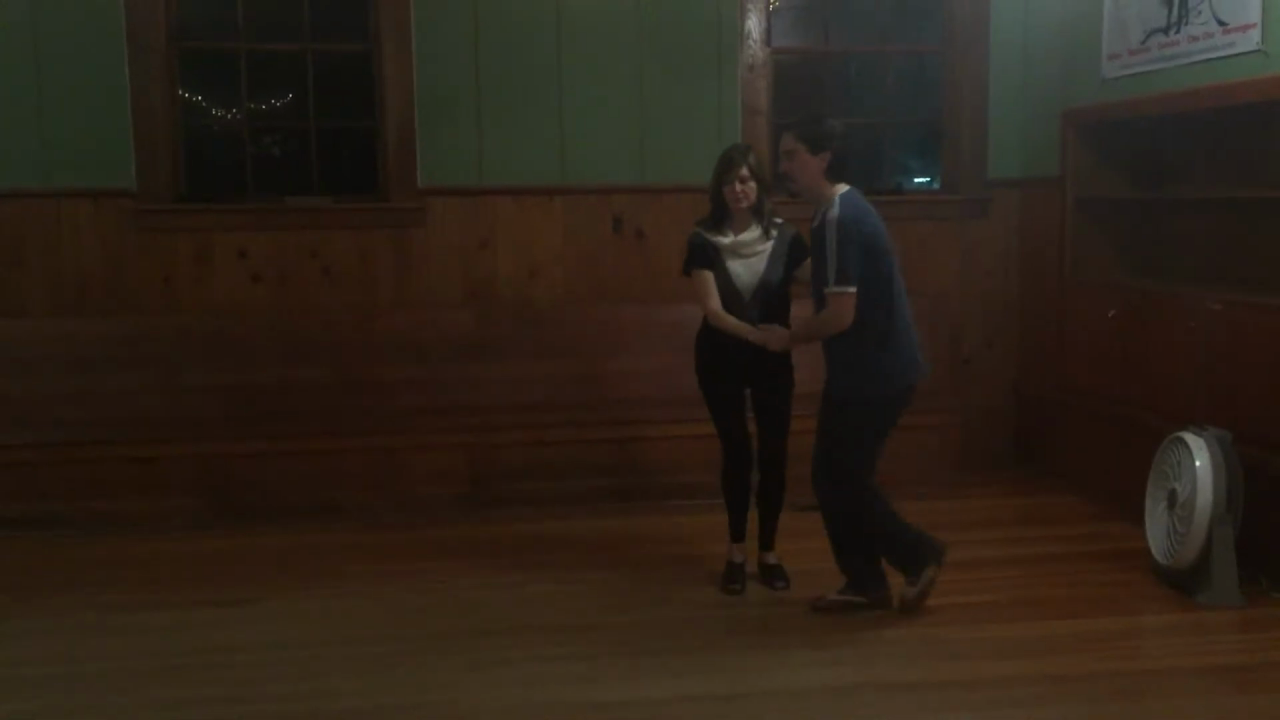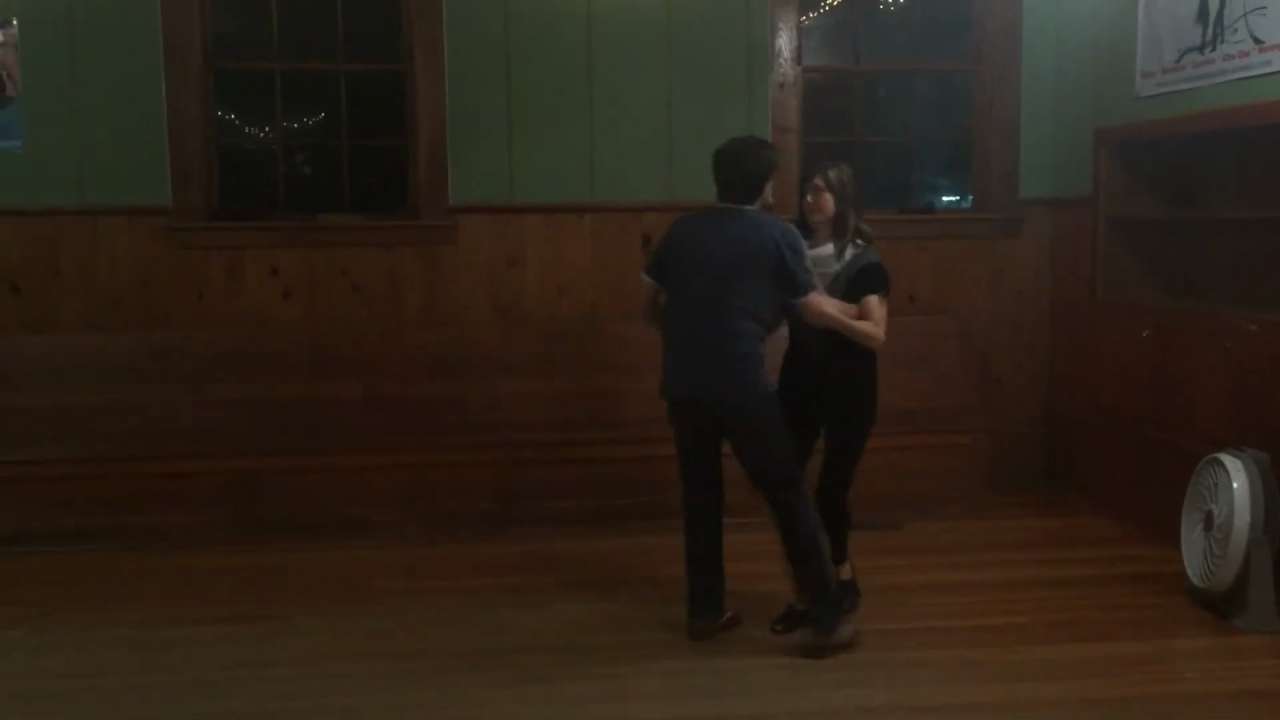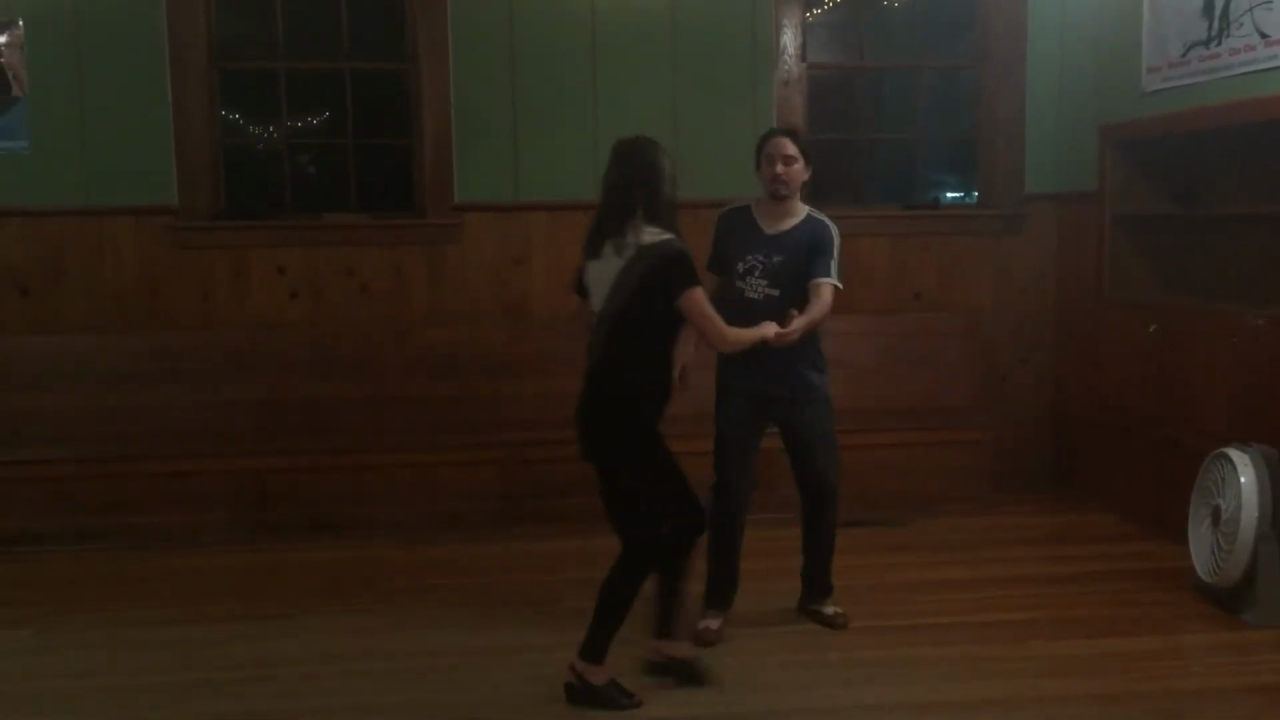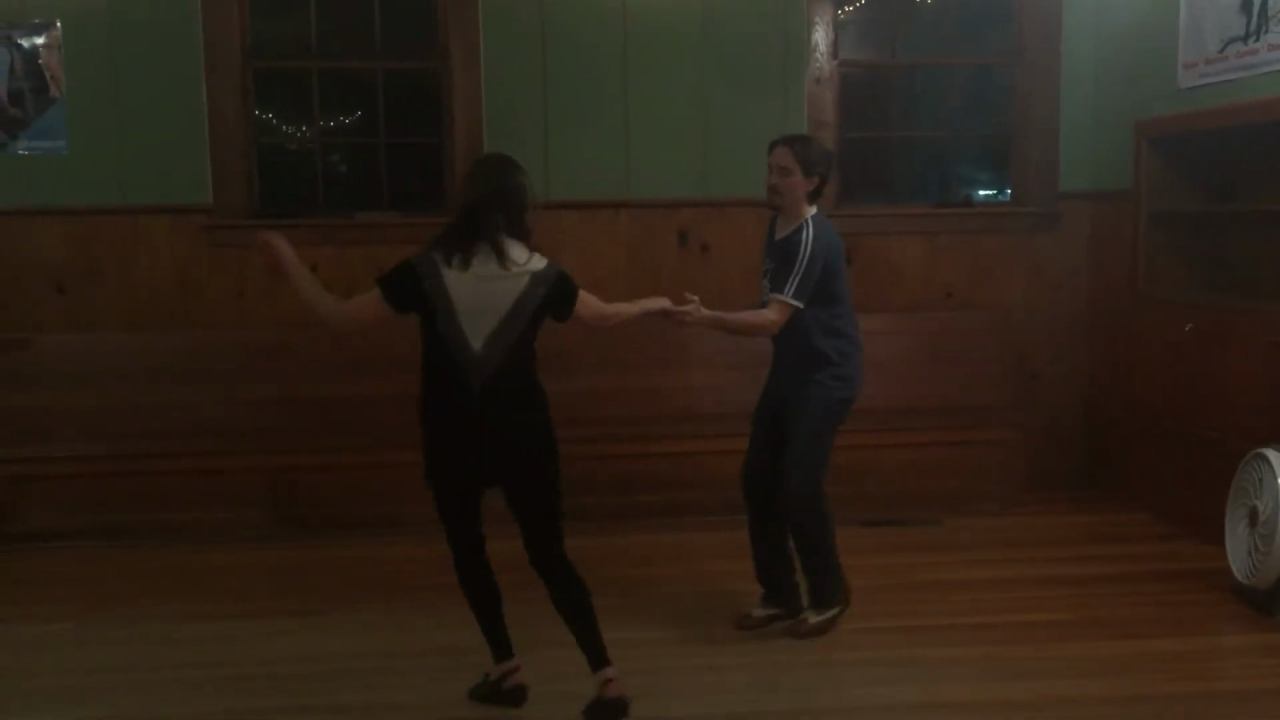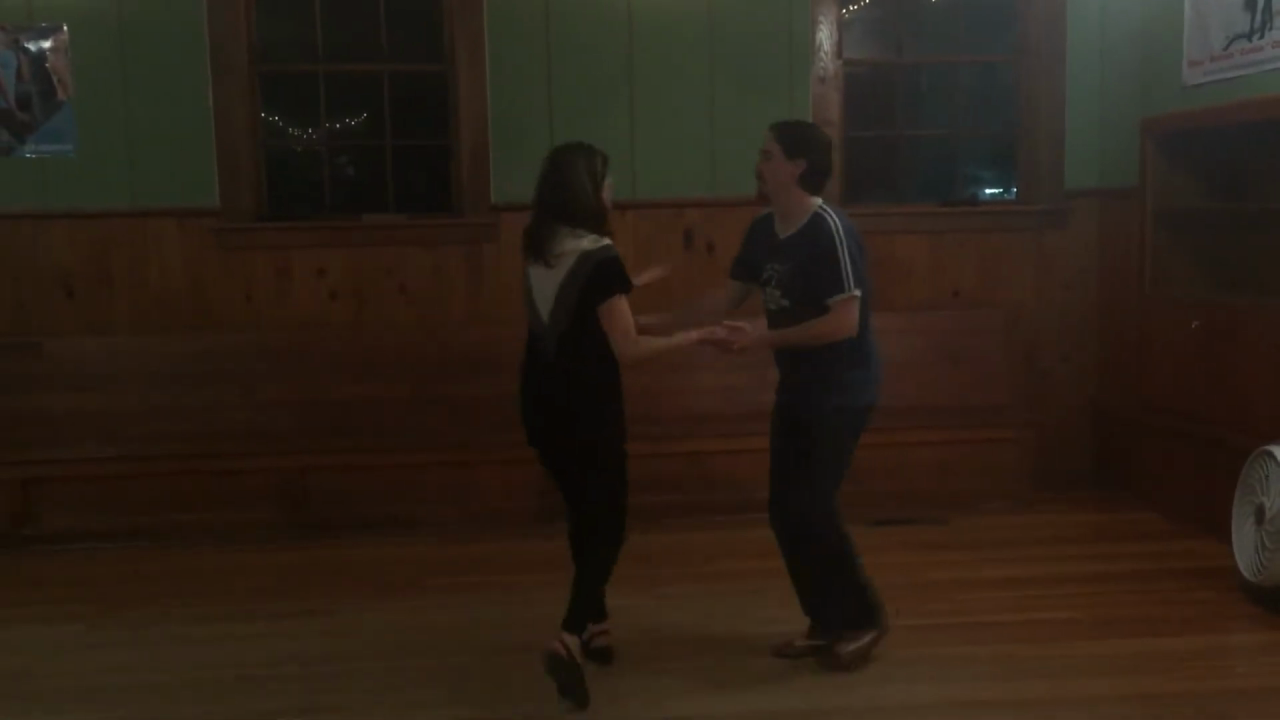
dt=1s
person 1, frame 1
left shoulder: (784, 238)
right shoulder: (704, 242)
right elbow: (712, 310)
right wrist: (756, 334)
left hip: (773, 360)
right hip: (720, 359)
left knee: (774, 452)
right knee: (736, 450)
left ankle: (768, 551)
right ankle: (736, 549)
person 1, frame 2
left shoulder: (864, 263)
left elbow: (876, 335)
left hip: (848, 390)
right hip: (798, 383)
left knee: (831, 491)
left ankle: (842, 566)
right ankle: (806, 596)
person 1, frame 3
left shoulder: (598, 251)
right shoulder: (665, 254)
left elbow: (582, 302)
right elbow: (720, 338)
right wrist: (767, 330)
left hip: (606, 410)
right hip: (623, 417)
left knee: (685, 519)
right knee: (641, 540)
left ankle: (668, 644)
right ankle: (588, 670)
person 1, frame 4
left shoulder: (427, 269)
right shoulder: (539, 275)
left elbow: (337, 313)
right elbow: (603, 314)
left wrist: (291, 262)
right wrist: (653, 304)
left hip: (453, 439)
right hip: (522, 435)
left knee: (464, 543)
right knee: (548, 553)
left ankle: (505, 670)
person 1, frame 5
left shoulder: (544, 253)
right shoulder: (598, 258)
right elbow: (627, 348)
left wrist: (630, 284)
right wrist: (699, 334)
left hip: (545, 406)
right hip: (586, 408)
left knee: (587, 517)
right knee: (606, 524)
left ankle: (591, 630)
right ankle: (569, 641)
person 2, frame 1
left shoulder: (838, 219)
right shoulder: (838, 211)
left elbow: (840, 315)
left wrist: (789, 336)
left hip: (876, 372)
right hip: (868, 367)
left knee: (843, 482)
right knee: (835, 477)
left ankle: (920, 554)
right ankle: (865, 583)
person 2, frame 2
left shoulder: (684, 229)
right shoulder: (779, 235)
left elbow: (652, 305)
right elbow: (816, 311)
right wrist: (859, 312)
left hip: (683, 385)
right hip: (741, 387)
left knee: (701, 494)
right knee: (788, 494)
left ankle: (705, 611)
right ankle: (827, 620)
person 2, frame 3
left shoulder: (820, 231)
right shoulder: (730, 223)
left elbow: (824, 299)
right elbow: (717, 292)
left wrist: (800, 326)
right wrist: (690, 343)
left hip: (802, 381)
right hip: (740, 379)
left knee: (821, 486)
right knee: (731, 488)
left ankle: (817, 594)
right ankle: (717, 602)
person 2, frame 4
left shoulder: (813, 239)
right shoulder: (779, 227)
left elbow: (773, 318)
left wrist: (707, 318)
left hip: (826, 379)
right hip: (789, 374)
left knee: (798, 485)
right knee: (758, 481)
left ankle: (829, 595)
right ankle: (780, 595)
person 2, frame 5
left shoulder: (831, 230)
right shoulder: (764, 231)
left elbow: (844, 322)
right elbow: (726, 298)
left wrist: (763, 337)
right wrist: (660, 324)
left hip: (840, 391)
right hip: (797, 389)
left knee: (808, 506)
right knee: (786, 508)
left ankle: (864, 618)
right ankle: (832, 623)
